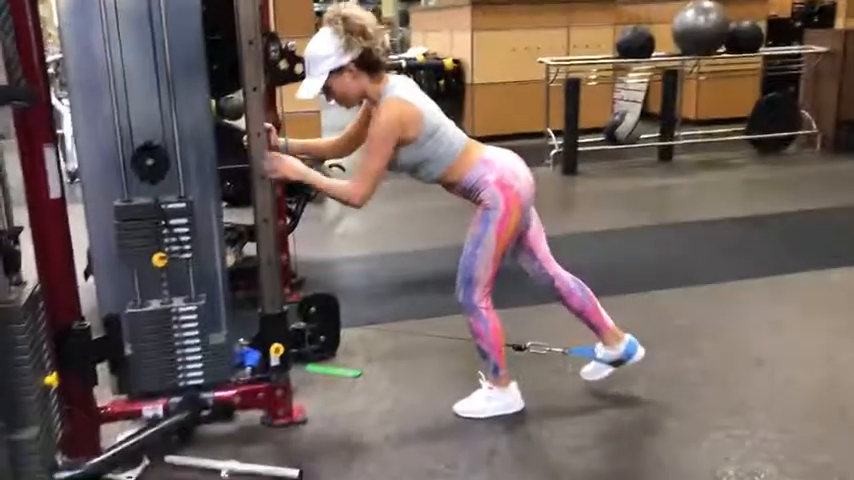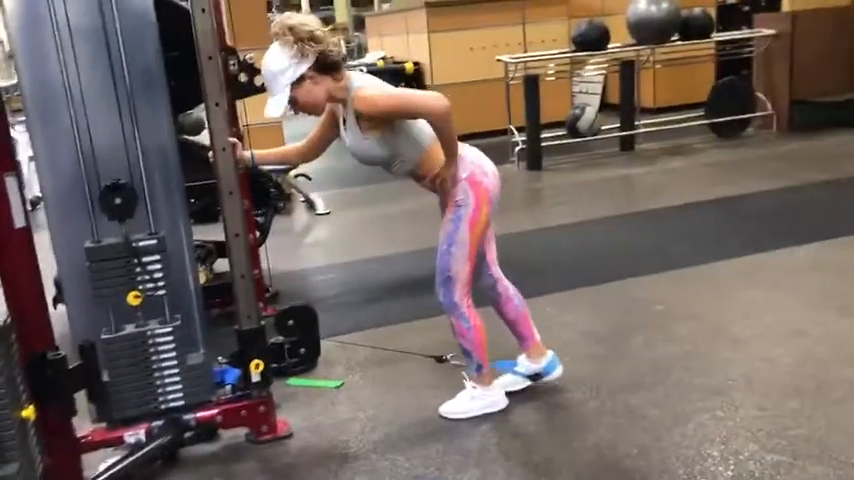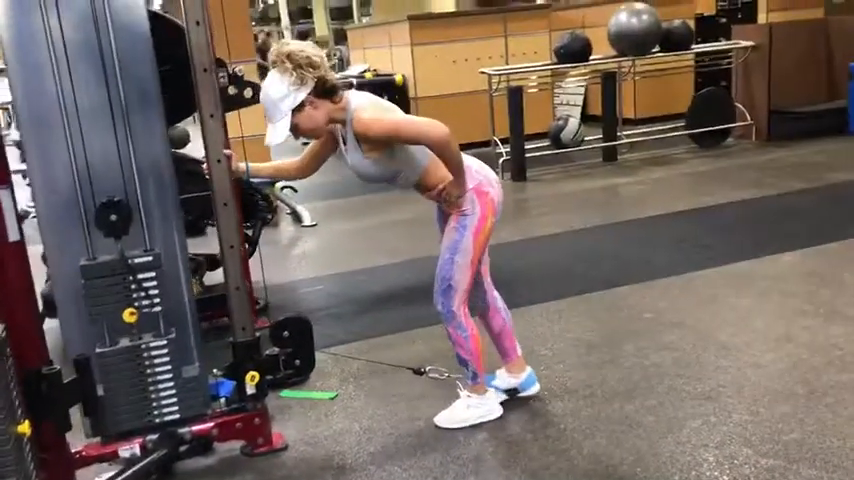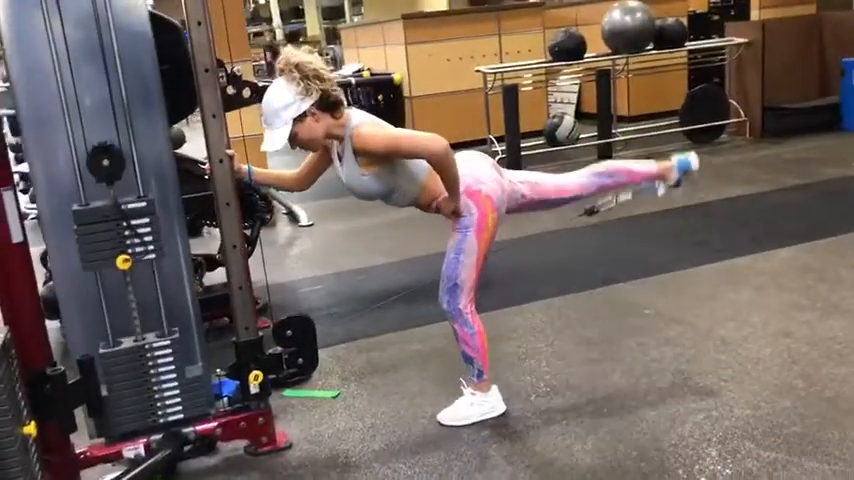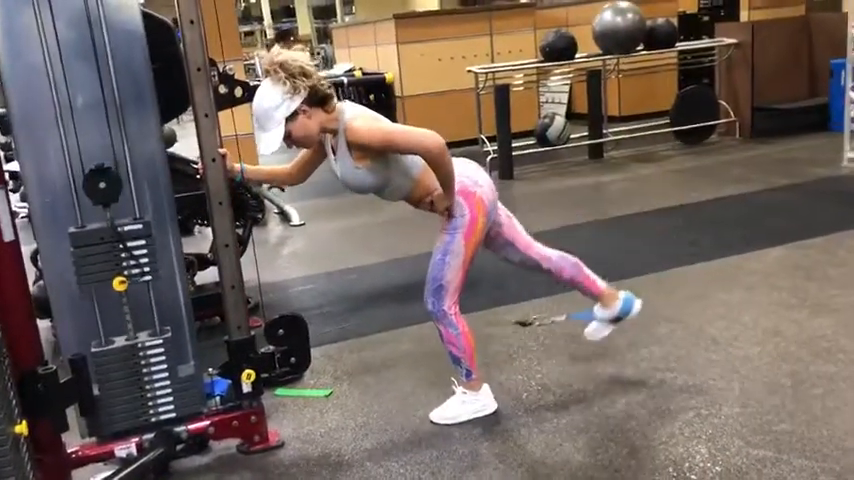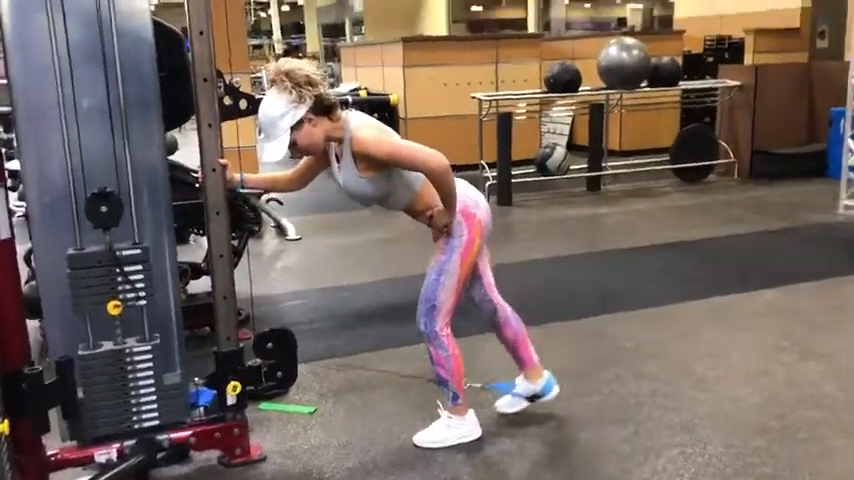
dt=0.5s
person 1, frame 1
left shoulder: (389, 114)
right shoulder: (383, 94)
left elbow: (357, 193)
right elbow: (341, 146)
left wrist: (299, 172)
right wrist: (283, 144)
left hip: (498, 188)
right hip: (503, 177)
left knee: (472, 296)
right knee: (546, 271)
left ankle: (502, 390)
right ankle: (615, 344)
person 1, frame 2
left shoulder: (363, 98)
right shoulder: (340, 103)
left elbow: (438, 105)
right elbow: (304, 152)
left wrist: (450, 164)
right wrist: (247, 157)
left hip: (467, 180)
right hip: (461, 180)
left knee: (452, 293)
right knee: (488, 277)
left ankle: (485, 389)
right ankle: (537, 357)
person 1, frame 3
left shoulder: (362, 120)
right shoulder: (335, 122)
left elbow: (438, 132)
right elbow: (301, 169)
left wrist: (458, 182)
right wrist: (241, 169)
left hip: (473, 191)
right hip: (458, 192)
left knee: (449, 302)
right knee: (476, 288)
left ankle: (480, 397)
right ankle: (516, 370)
person 1, frame 4
left shoulder: (361, 135)
right shoulder: (334, 139)
left elbow: (437, 146)
right elbow: (299, 181)
left wrist: (453, 198)
right wrist: (246, 172)
left hip: (473, 195)
right hip: (473, 179)
left knee: (456, 303)
right knee: (577, 185)
left ankle: (482, 394)
right ankle: (666, 170)
person 1, frame 5
left shoulder: (355, 127)
right shoulder: (329, 132)
left elbow: (432, 142)
right elbow: (294, 174)
left wrist: (447, 195)
right wrist: (239, 171)
left hip: (464, 195)
right hip: (464, 191)
left knee: (440, 303)
right knee: (531, 253)
left ankle: (475, 394)
right ankle: (611, 299)
person 1, frame 6
left shoulder: (360, 137)
right shoulder: (331, 142)
left elbow: (437, 163)
right elbow: (293, 181)
left wrist: (448, 212)
right wrist: (237, 180)
left hip: (461, 215)
right hip: (454, 216)
left knee: (432, 322)
right knee: (488, 300)
left ankle: (460, 419)
right ankle: (535, 378)
